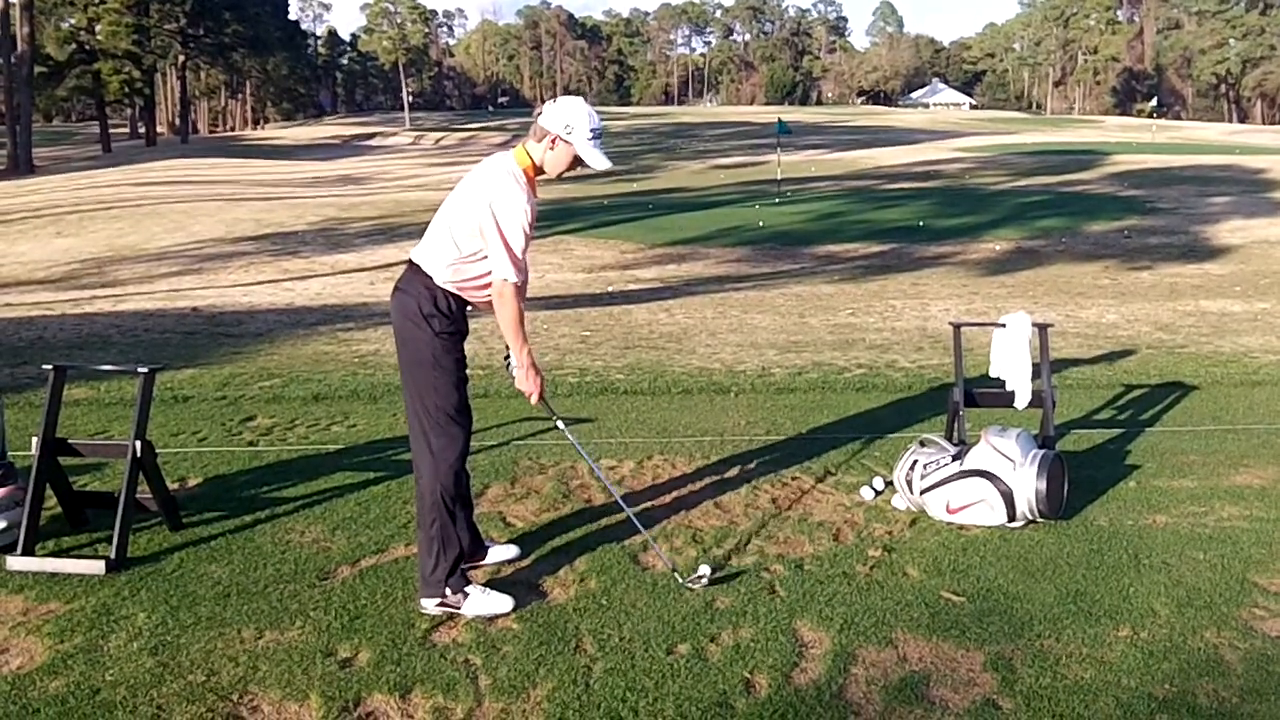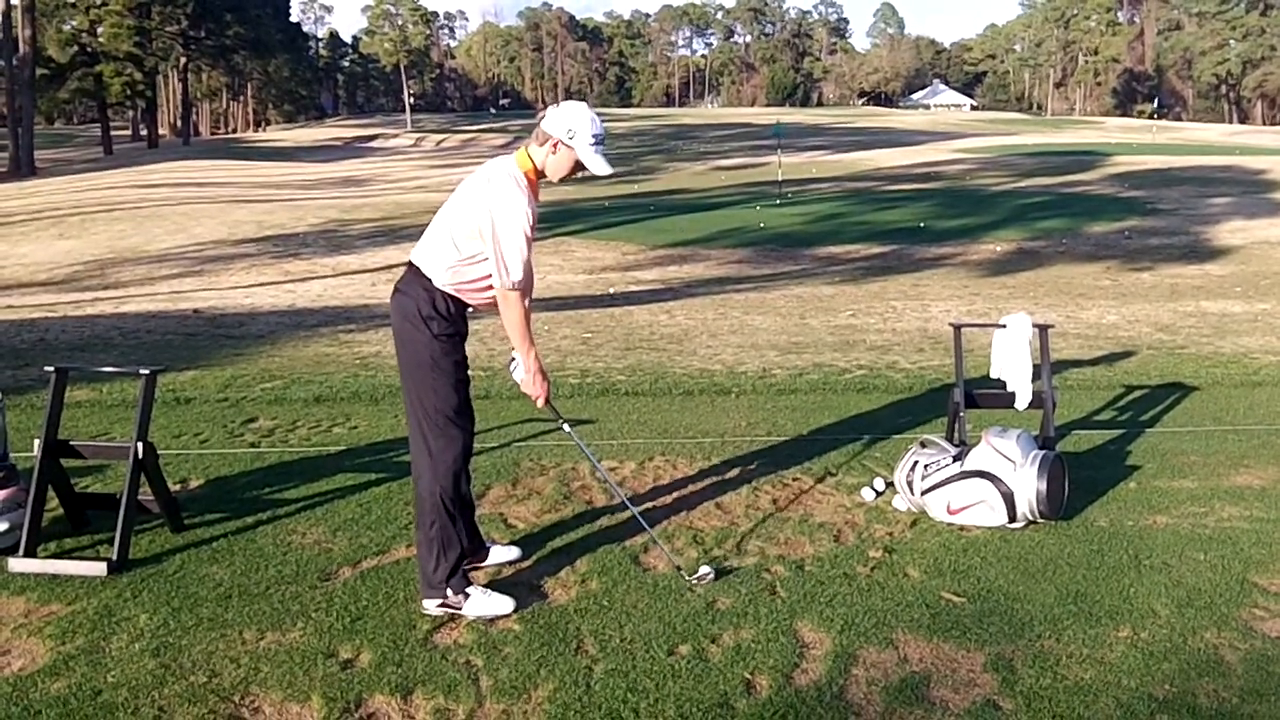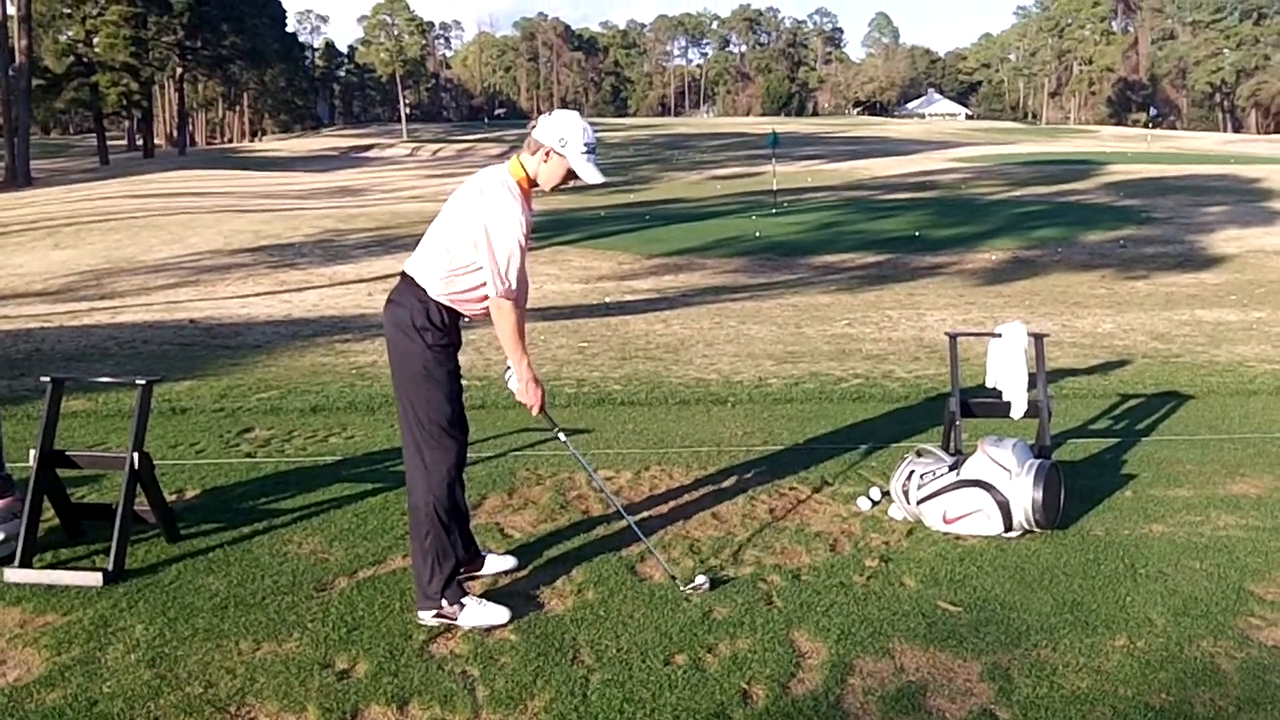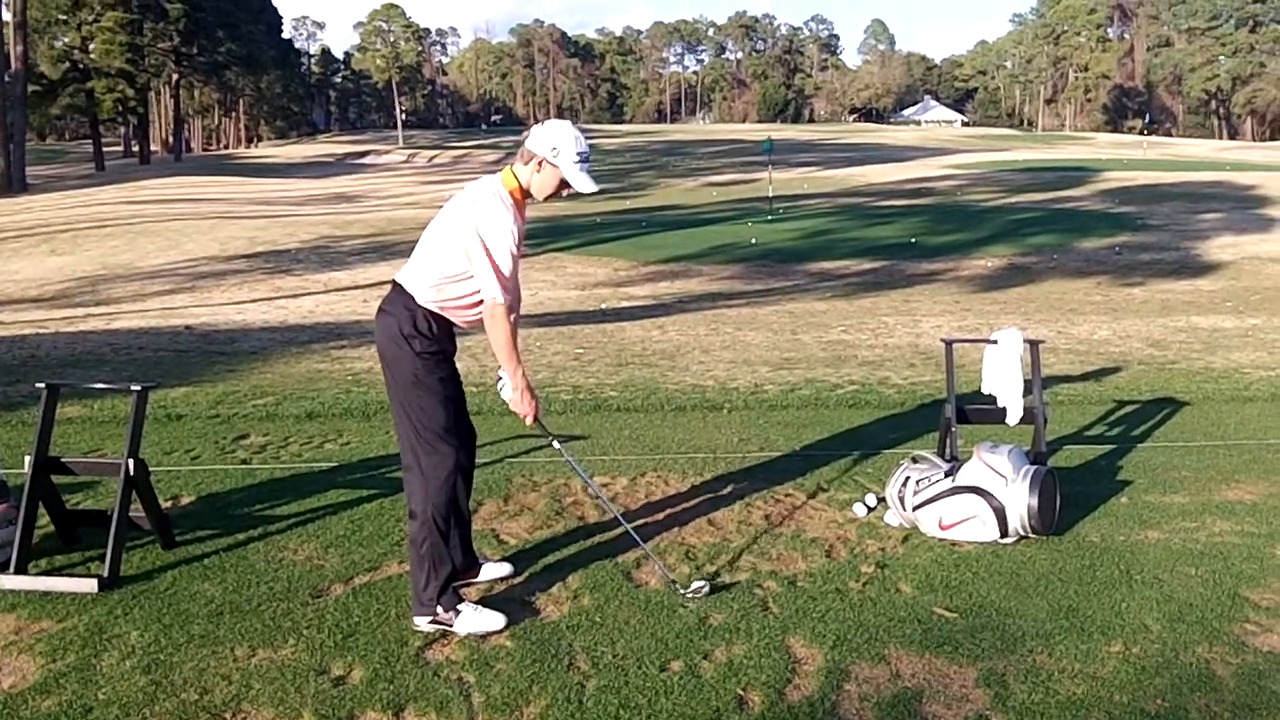
dt=0.5s
person 1, frame 1
left shoulder: (507, 169)
right shoulder: (512, 192)
left elbow: (512, 276)
right elbow: (504, 288)
left wrist: (519, 349)
right wrist: (524, 361)
left hip: (435, 303)
right hip: (429, 307)
left knee: (454, 432)
right knee: (441, 442)
left ankle: (464, 543)
right ankle: (442, 585)
person 1, frame 2
left shoulder: (515, 177)
right shoulder: (512, 195)
left elbow: (518, 278)
right elbow: (510, 291)
left wrist: (525, 352)
right wrist: (531, 363)
left hip: (438, 307)
right hip: (427, 310)
left knee: (457, 432)
right knee: (442, 443)
left ankle: (465, 544)
right ankle: (443, 585)
person 1, frame 3
left shoulder: (503, 184)
right shoulder: (506, 205)
left elbow: (511, 289)
right elbow: (503, 300)
left wrist: (519, 362)
right wrist: (524, 372)
left hip: (430, 316)
right hip: (421, 319)
left knee: (450, 443)
right knee: (435, 454)
left ankle: (460, 553)
right ankle: (438, 597)
person 1, frame 4
left shoulder: (501, 198)
right shoulder: (496, 212)
left elbow: (503, 299)
right elbow: (496, 309)
left wrist: (513, 372)
right wrist: (519, 382)
left hip: (425, 327)
right hip: (411, 330)
left knee: (459, 445)
right knee: (435, 459)
left ankle: (457, 560)
right ankle: (434, 602)
